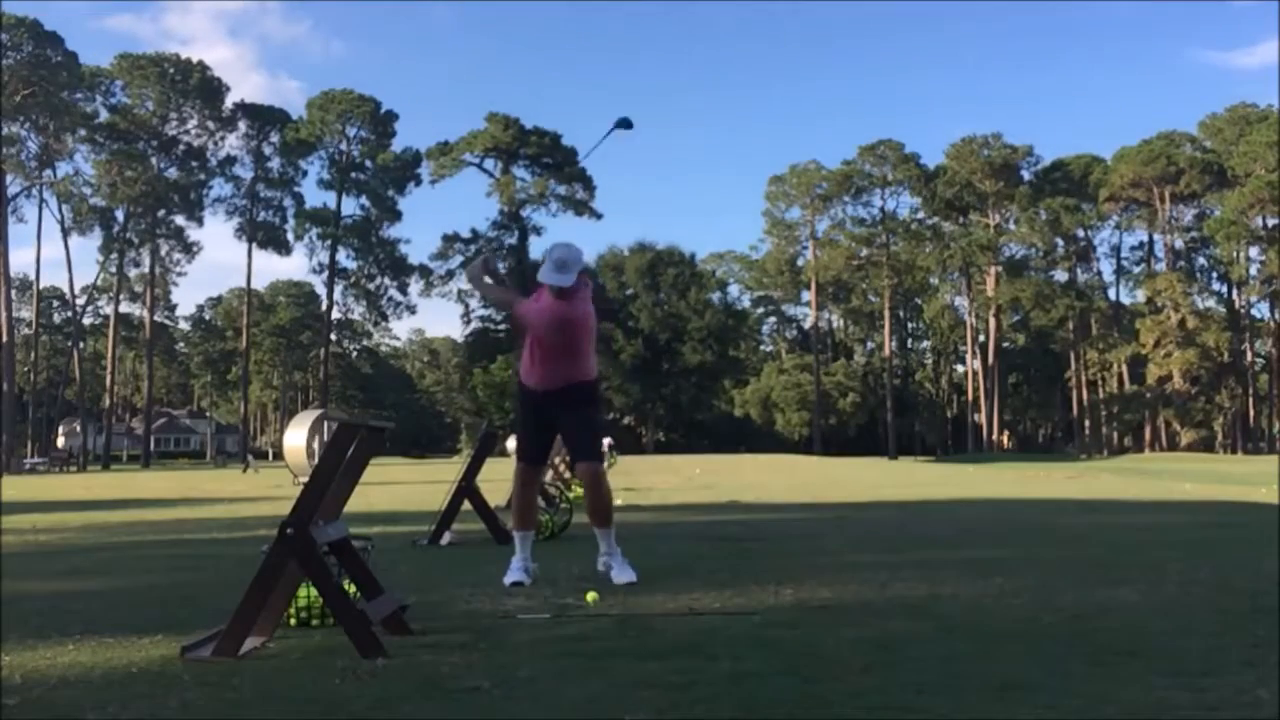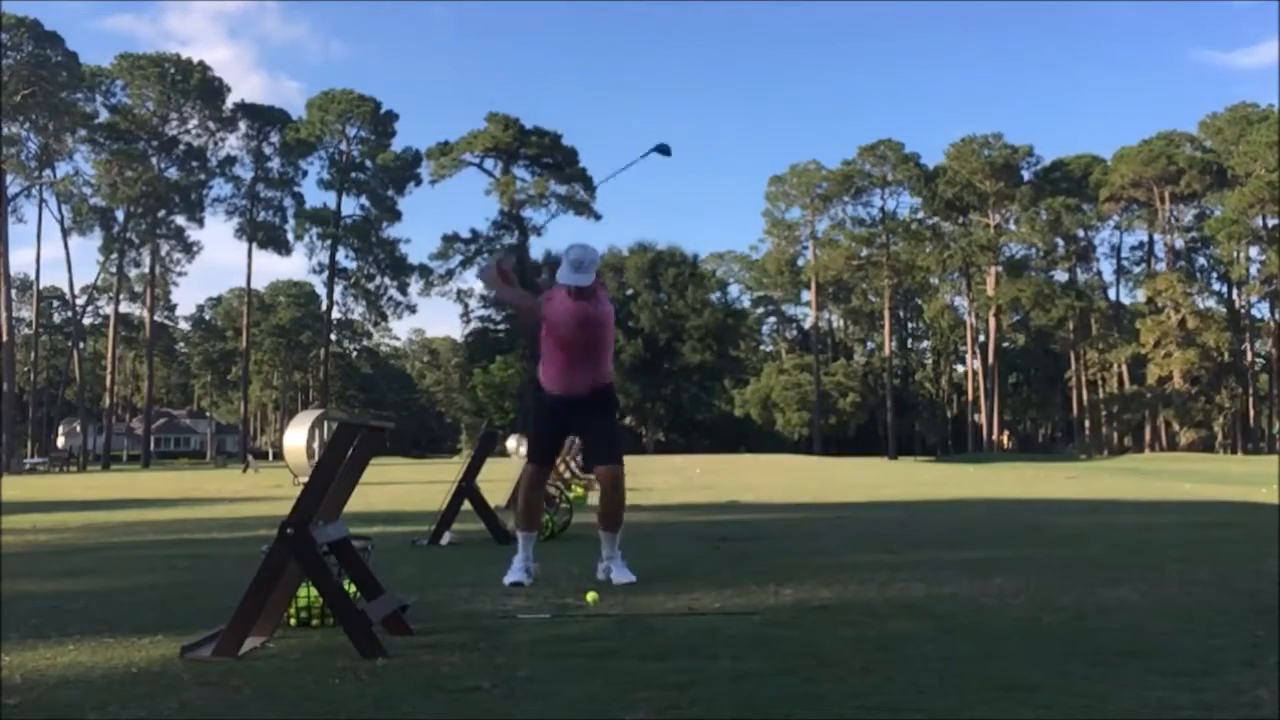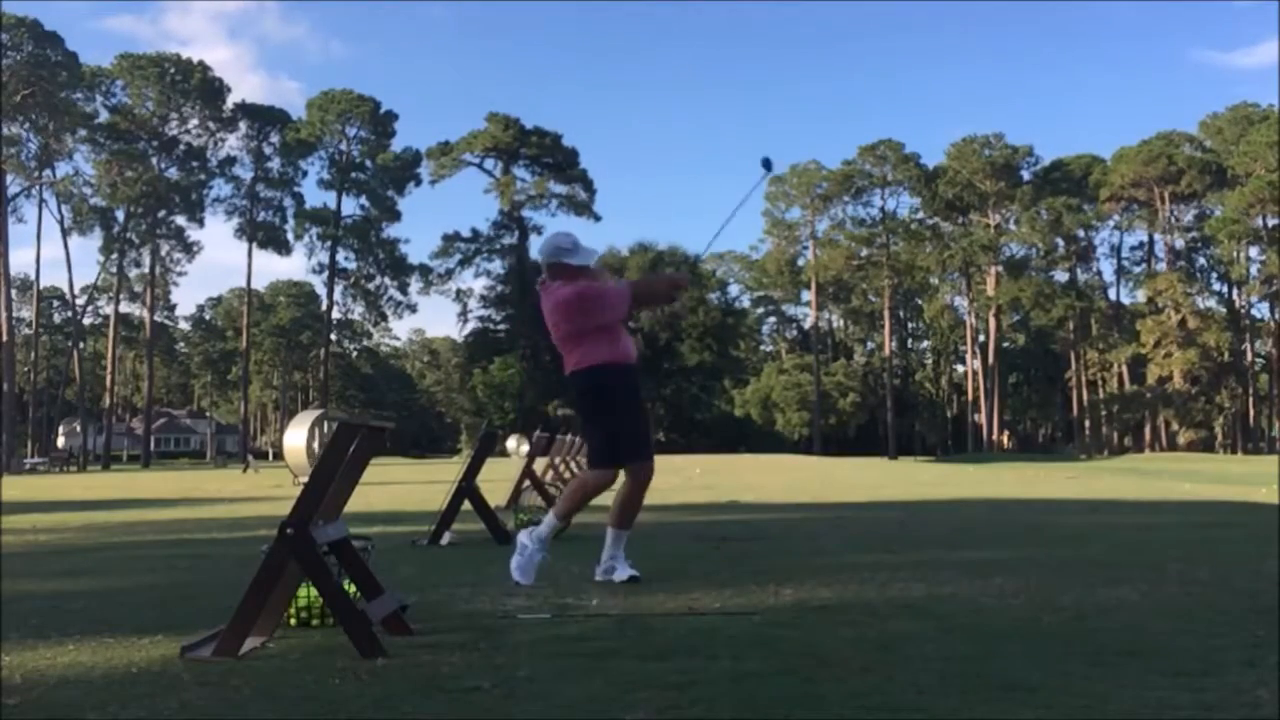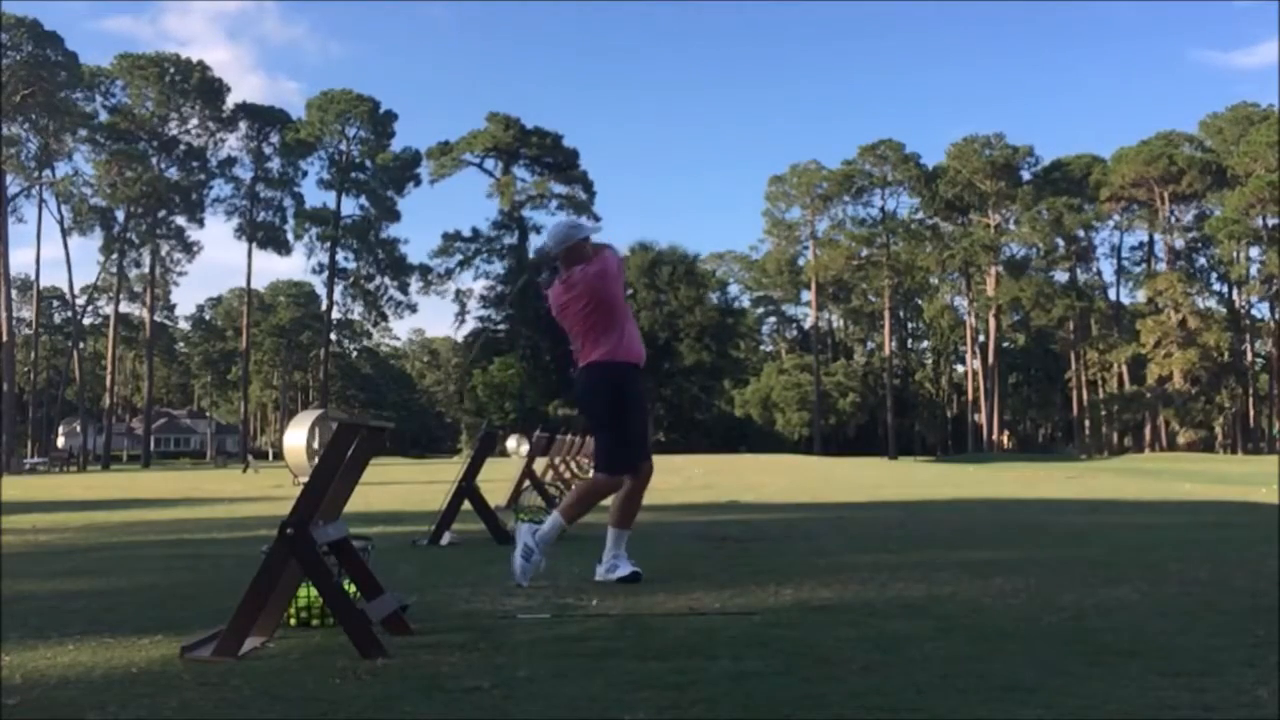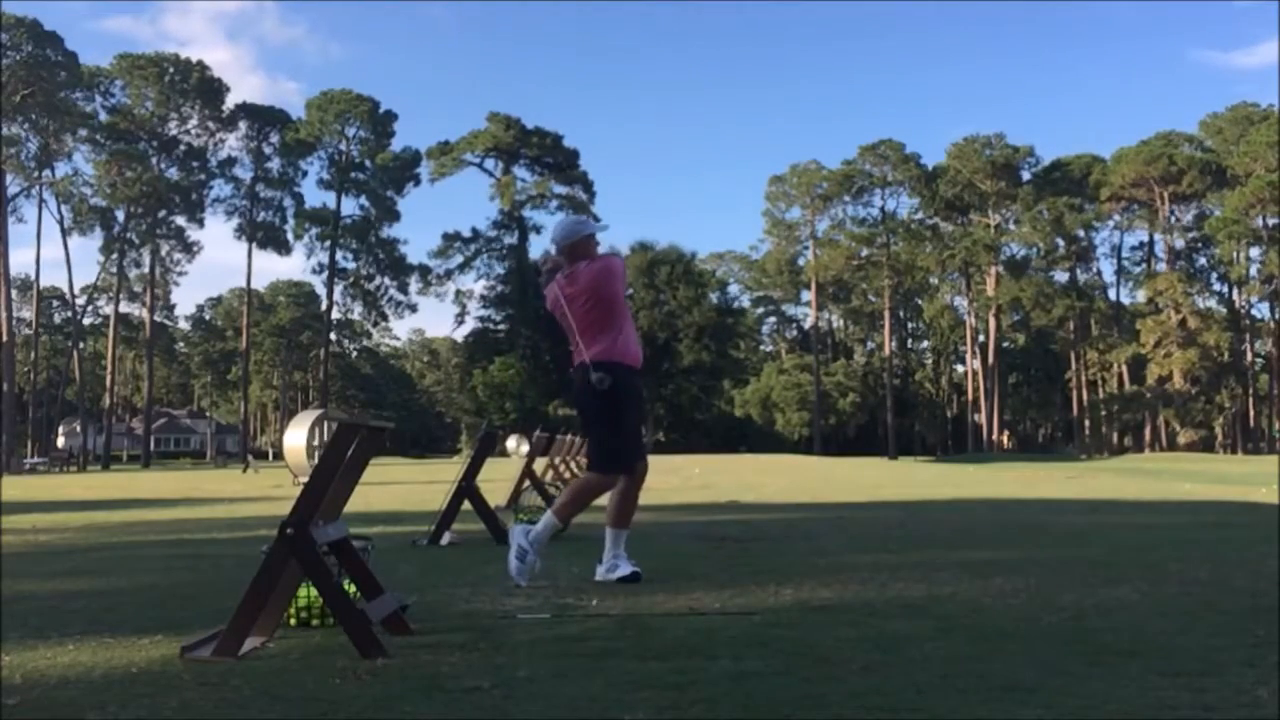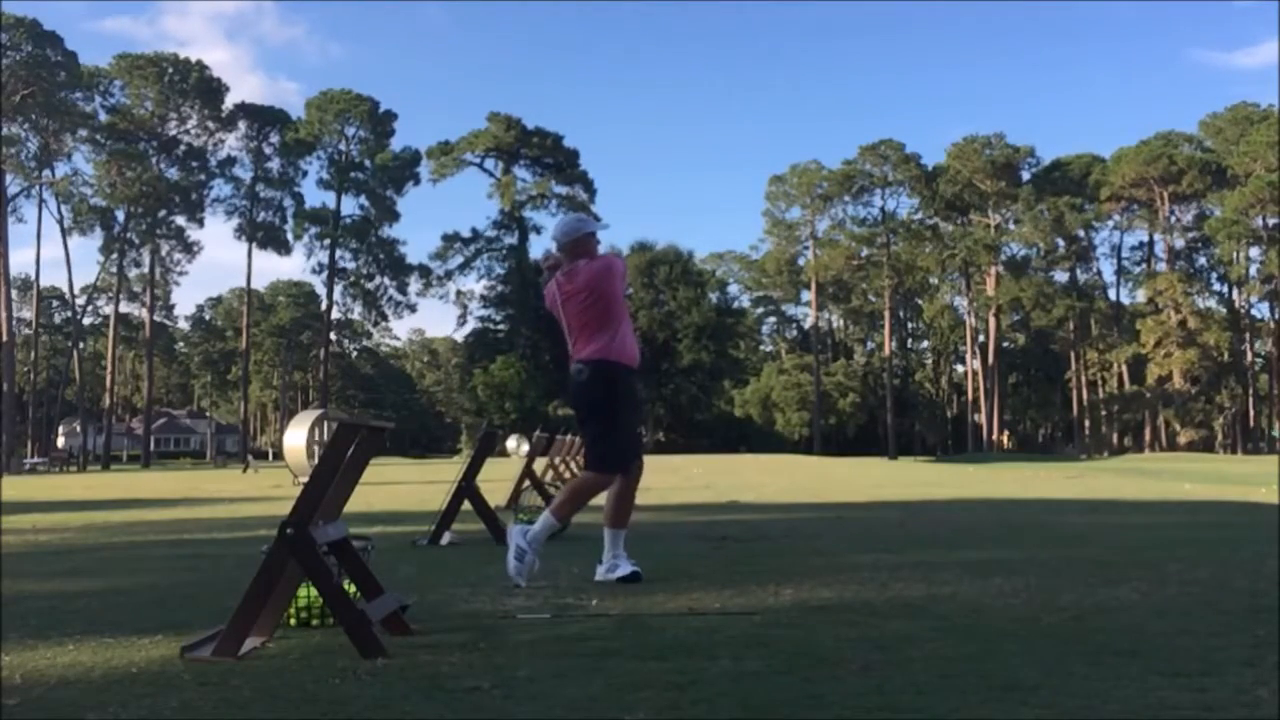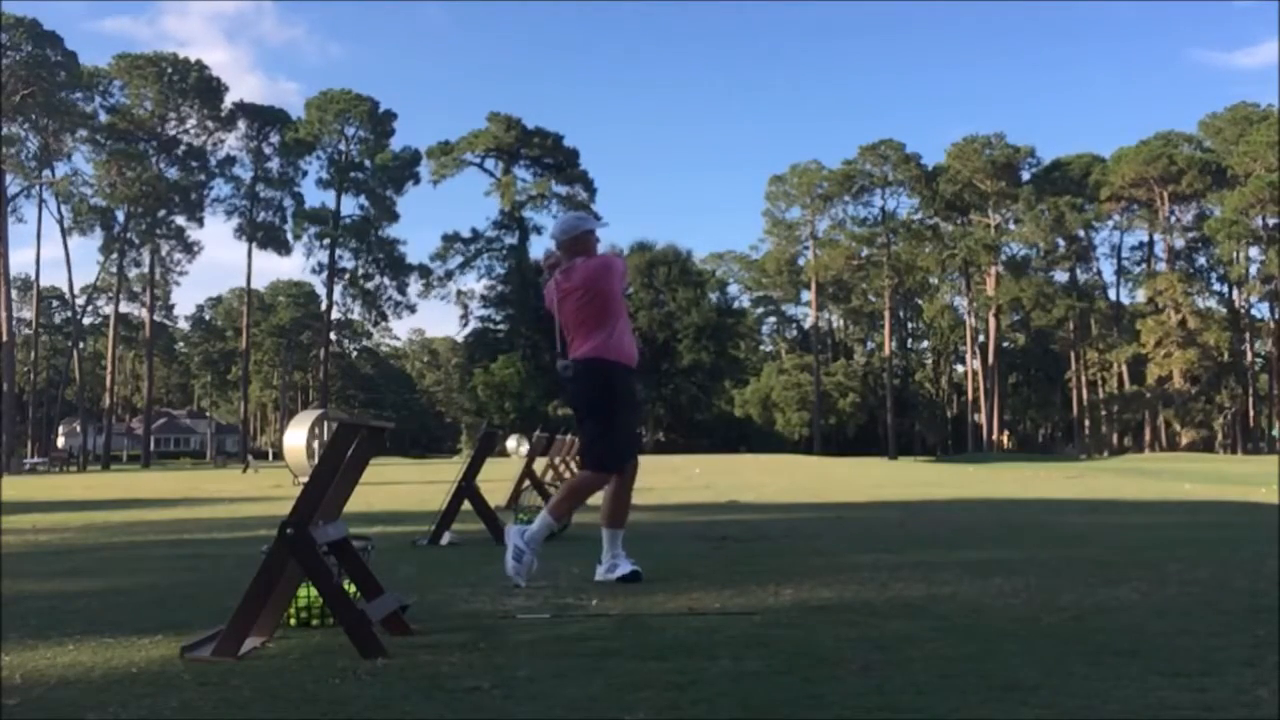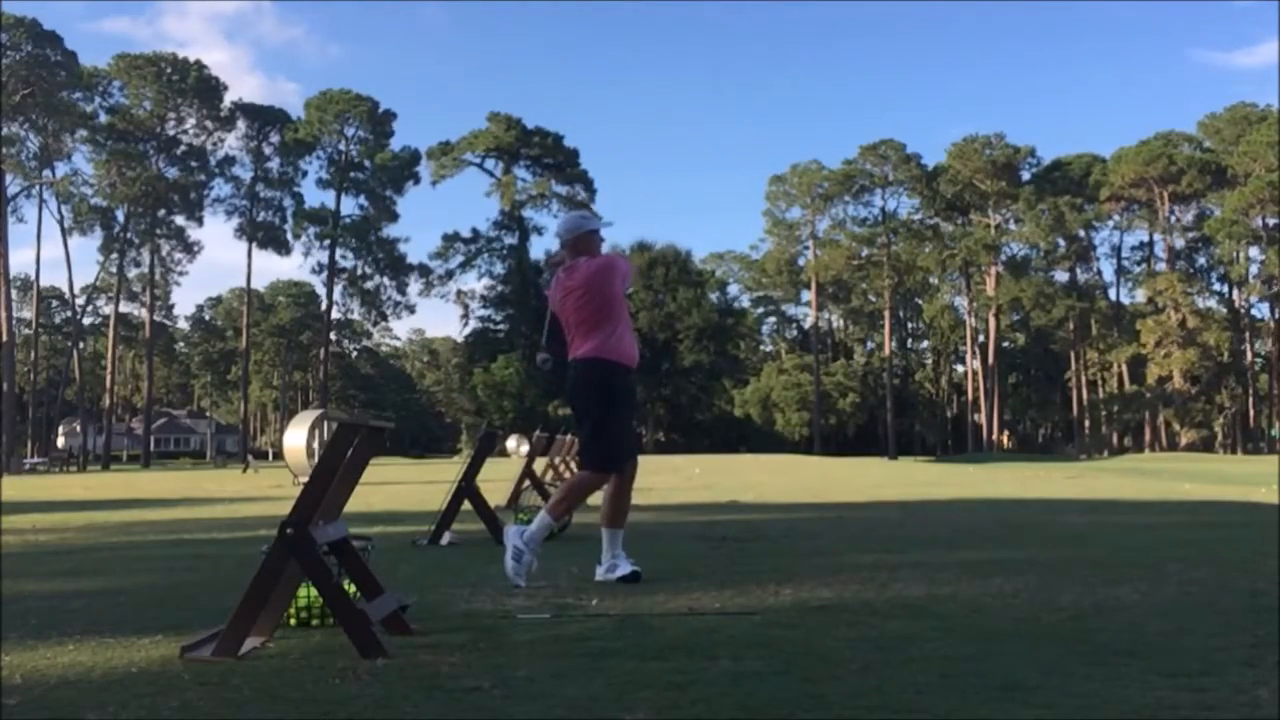
dt=0.3s
person 1, frame 1
left shoulder: (568, 312)
right shoulder: (552, 289)
left elbow: (513, 305)
right elbow: (520, 303)
left wrist: (479, 281)
right wrist: (494, 274)
left hip: (575, 396)
right hip: (534, 393)
left knee: (592, 473)
right knee: (526, 474)
left ankle: (610, 555)
right ankle: (521, 559)
person 1, frame 2
left shoulder: (595, 310)
right shoulder: (560, 293)
left elbow: (535, 309)
left wrist: (497, 285)
right wrist: (507, 277)
left hip: (593, 401)
right hip: (551, 399)
left knee: (611, 476)
right knee: (532, 477)
left ankle: (611, 559)
right ankle: (522, 559)
person 1, frame 3
left shoulder: (588, 282)
right shoulder: (569, 295)
left elbow: (626, 296)
right elbow: (631, 293)
right wrist: (668, 283)
left hip: (620, 379)
right hip: (598, 384)
left knee: (641, 470)
right knee: (604, 472)
left ankle: (612, 558)
right ankle: (537, 539)
person 1, frame 4
left shoulder: (556, 293)
right shoulder: (602, 270)
right elbow: (608, 250)
left wrist: (555, 263)
left hip: (602, 378)
right hip: (612, 378)
left knee: (640, 469)
right knee: (611, 474)
left ankle: (613, 558)
right ankle: (540, 537)
person 1, frame 5
left shoulder: (556, 290)
right shoulder: (607, 268)
left wrist: (555, 270)
right wrist: (561, 267)
left hip: (597, 377)
right hip: (610, 377)
left knee: (634, 469)
right knee: (605, 473)
left ankle: (613, 559)
right ankle: (534, 538)
person 1, frame 6
left shoulder: (555, 288)
right shoulder: (607, 267)
left wrist: (556, 270)
right wrist: (563, 266)
left hip: (592, 377)
right hip: (606, 377)
left knee: (629, 467)
right knee: (603, 470)
left ankle: (612, 559)
right ankle: (531, 537)
person 1, frame 7
left shoulder: (554, 286)
right shoulder: (605, 266)
left wrist: (556, 268)
right wrist: (563, 265)
left hip: (589, 374)
right hip: (603, 376)
left knee: (624, 467)
right knee: (599, 469)
left ankle: (612, 559)
right ankle: (529, 537)
person 1, frame 8
left shoulder: (558, 285)
right shoulder: (606, 266)
right elbow: (624, 267)
left wrist: (565, 266)
right wrist: (572, 263)
left hip: (593, 375)
right hip: (603, 376)
left knee: (624, 466)
right knee: (598, 469)
left ankle: (611, 558)
right ankle: (528, 537)
